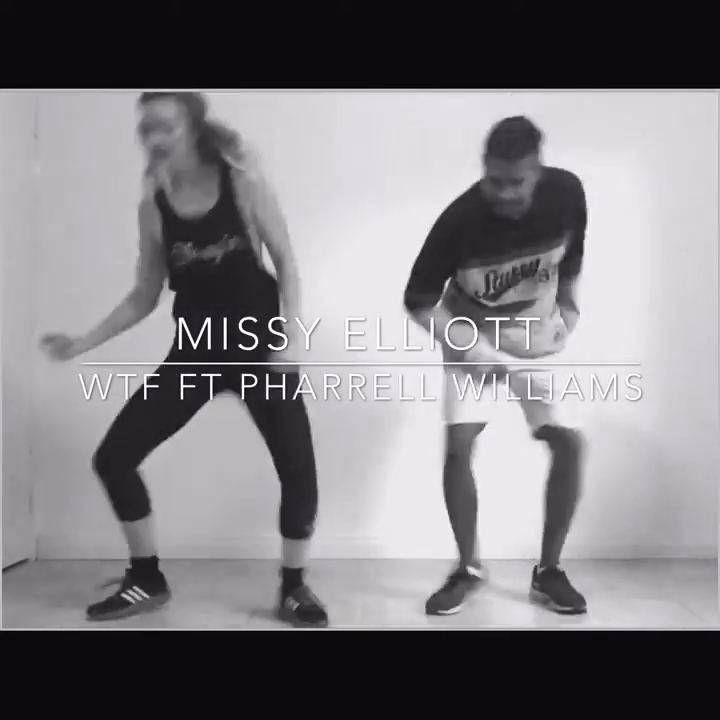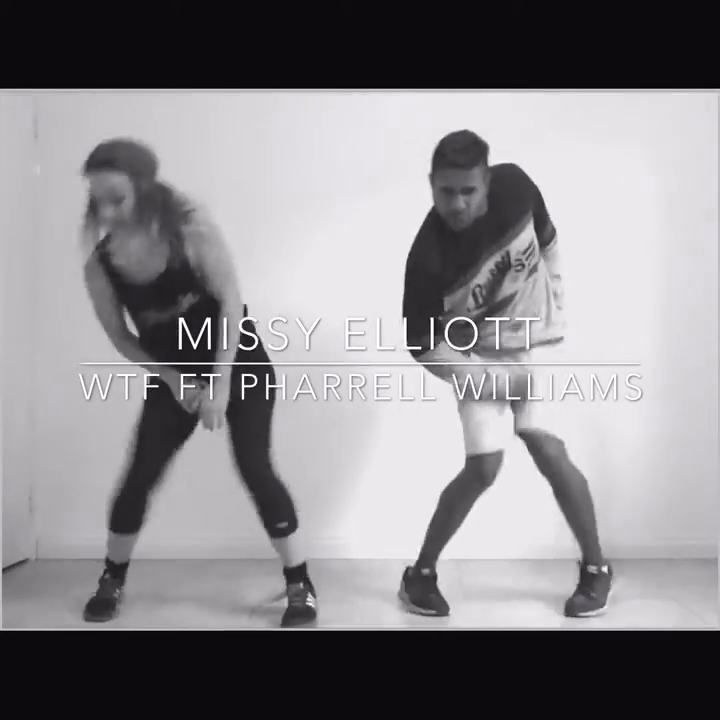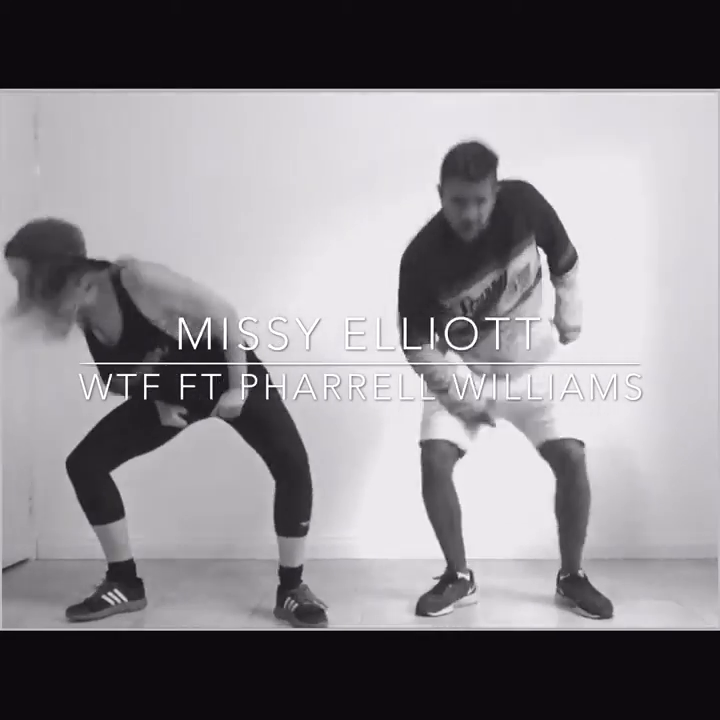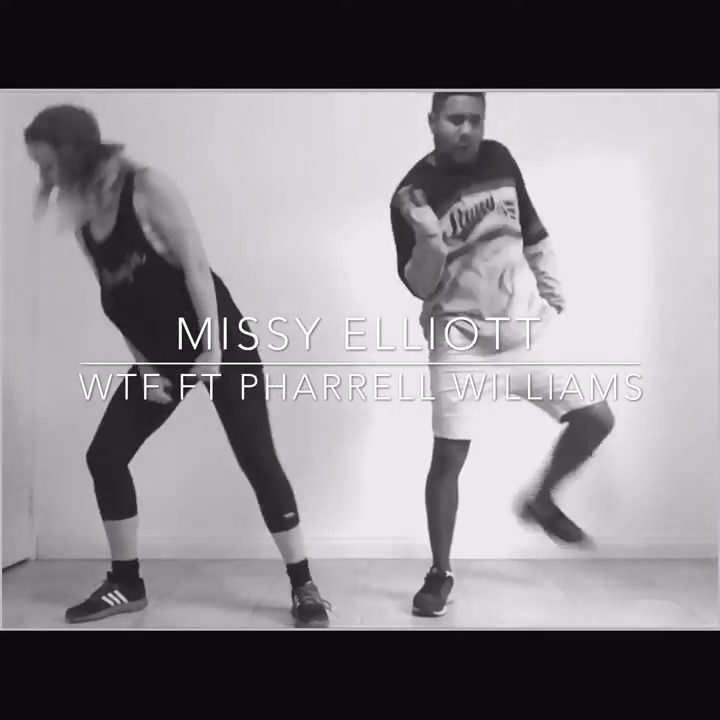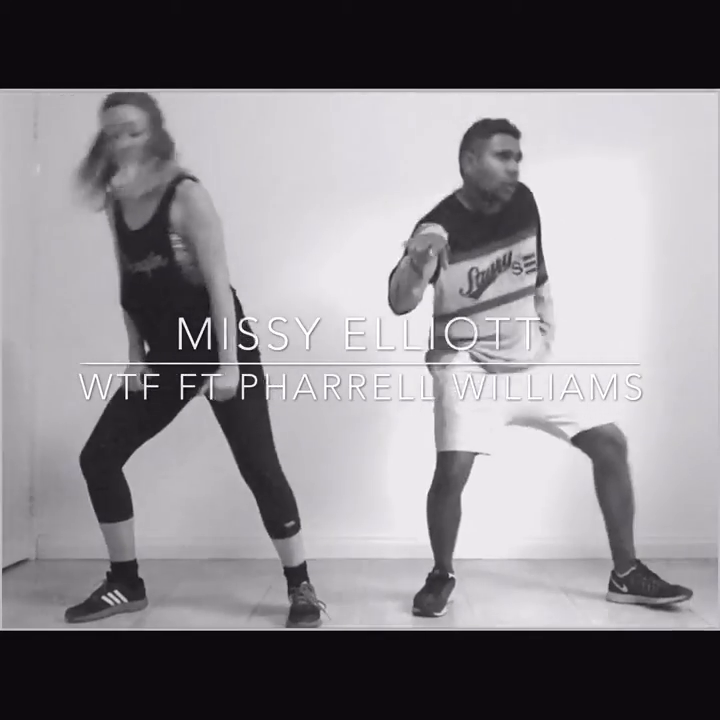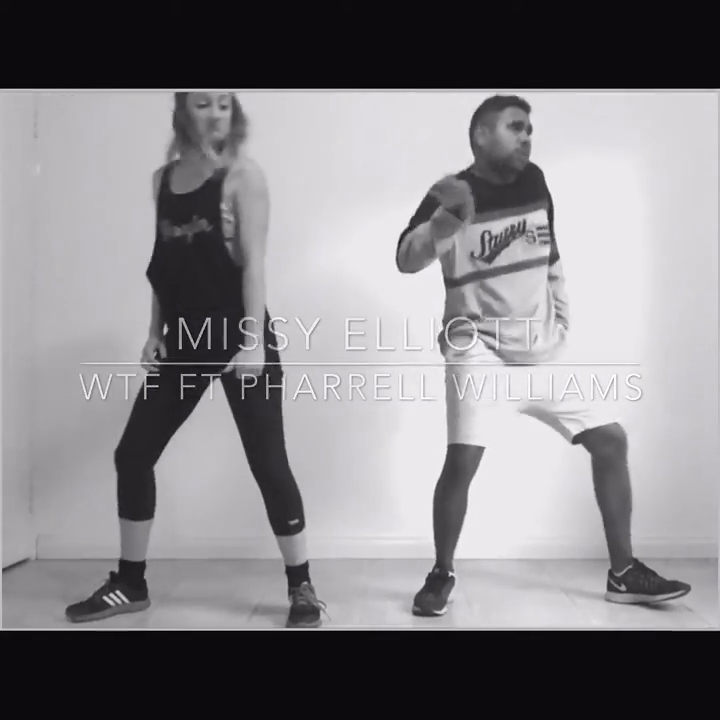
dt=0.3s
person 1, frame 1
left shoulder: (243, 180)
right shoulder: (153, 208)
left elbow: (286, 261)
right elbow: (145, 296)
left wrist: (292, 333)
right wrist: (85, 342)
left hip: (258, 346)
right hip: (191, 351)
left knee: (298, 467)
right knee: (114, 456)
left ankle: (294, 585)
right ankle: (147, 577)
person 1, frame 2
left shoulder: (190, 226)
right shoulder: (97, 268)
left elbow: (231, 304)
right elbow: (124, 339)
left wrist: (220, 382)
right wrist: (170, 381)
left hip: (238, 364)
right hip: (175, 375)
left knee: (253, 468)
right knee: (139, 479)
left ankle: (297, 582)
right ankle: (113, 574)
person 1, frame 3
left shoulder: (138, 280)
right shoulder: (83, 316)
left elbow: (223, 315)
right elbow: (124, 375)
left wrist: (238, 385)
right wrist: (158, 402)
left hip: (231, 380)
right hip: (170, 392)
left knee: (292, 467)
right knee: (84, 464)
left ankle: (291, 589)
right ankle: (125, 582)
person 1, frame 4
left shoulder: (147, 187)
right shoulder: (84, 220)
left elbow: (195, 265)
right elbow: (116, 302)
left wrist: (215, 347)
right wrist: (143, 364)
left hip: (219, 341)
right hip: (159, 353)
left knee: (257, 458)
right knee: (104, 455)
left ankle: (303, 586)
right ankle: (126, 583)
person 1, frame 5
left shoulder: (186, 195)
right shoulder: (115, 204)
left elbow: (218, 284)
right elbow: (131, 290)
left wrist: (231, 363)
right wrist: (135, 356)
left hip: (221, 351)
right hip: (165, 359)
left knee: (259, 467)
right knee: (98, 457)
left ankle: (300, 587)
right ankle: (125, 583)
person 1, frame 6
left shoulder: (243, 172)
right shoulder: (163, 179)
left elbow: (253, 259)
right elbow: (163, 263)
left wrist: (254, 341)
right wrist: (154, 332)
left hip: (240, 339)
right hip: (184, 343)
left knee: (268, 462)
right knee: (133, 454)
left ankle: (301, 587)
right ankle: (129, 584)
person 2, frame 1
left shoulder: (566, 192)
right shoulder: (459, 219)
right elbow: (419, 302)
left wrist: (567, 316)
right wrist: (476, 351)
left hip: (536, 345)
right hip: (473, 345)
left knee: (570, 444)
right knee: (459, 444)
left ankle: (549, 570)
right ankle: (468, 568)
person 2, frame 2
left shoulder: (515, 184)
right shoulder: (427, 257)
left elbow: (547, 239)
right elbow: (421, 344)
left wrist: (553, 293)
right wrist: (489, 378)
left hip: (538, 343)
right hip: (478, 361)
left knee: (549, 451)
right knee: (483, 467)
left ankle: (596, 569)
right ankle: (422, 571)
person 2, frame 3
left shoulder: (524, 202)
right shoulder: (422, 258)
left elbow: (565, 260)
right elbow: (414, 341)
left wrist: (569, 317)
right wrist: (459, 391)
left hip: (528, 364)
right hip: (462, 370)
left knee: (571, 460)
right knee: (435, 461)
left ankle: (571, 576)
right ankle: (459, 577)
person 2, frame 4
left shoulder: (499, 159)
right shoulder: (412, 193)
left elbow: (531, 230)
right elbow: (425, 287)
left wrist: (554, 290)
right wrist: (424, 233)
left hip: (528, 329)
right hip: (461, 339)
left knee: (596, 417)
right knee: (449, 456)
left ankle: (540, 499)
right ankle: (439, 575)
person 2, frame 5
left shoulder: (524, 203)
right shoulder: (439, 227)
right elbow: (399, 304)
left wrist: (547, 335)
right wrist: (418, 258)
left hip: (529, 362)
right hip: (467, 365)
left knee: (610, 443)
right knee: (452, 471)
left ankle: (625, 573)
right ankle: (442, 576)
person 2, frame 6
left shoulder: (534, 183)
right shoulder: (450, 197)
right elbow: (408, 260)
left wrist: (563, 320)
right wrist: (444, 216)
left hip: (544, 351)
right hip: (482, 352)
left knee: (611, 439)
right knee: (462, 461)
left ankle: (623, 572)
right ankle: (442, 573)
